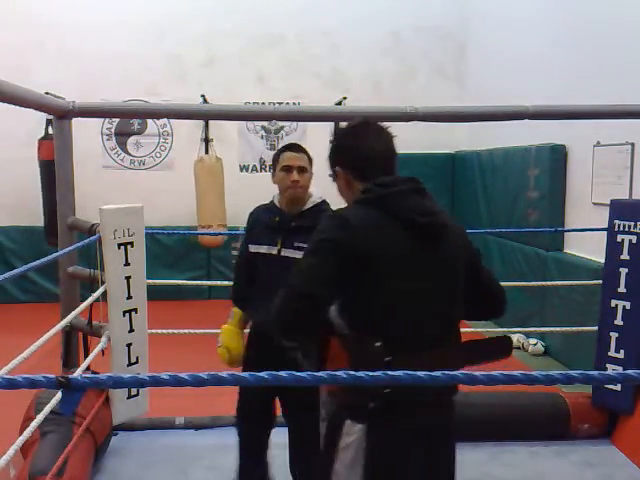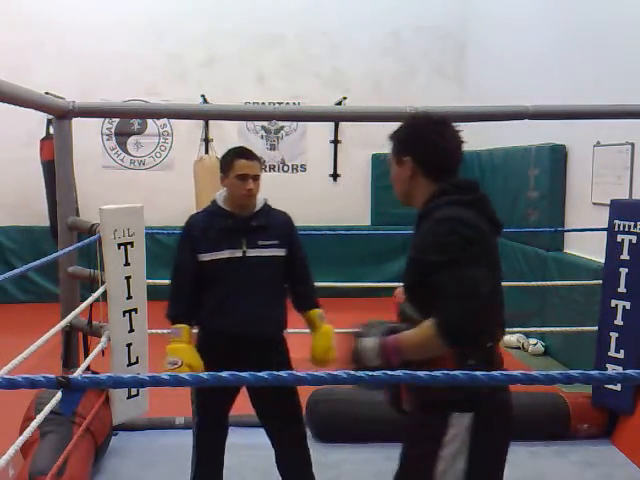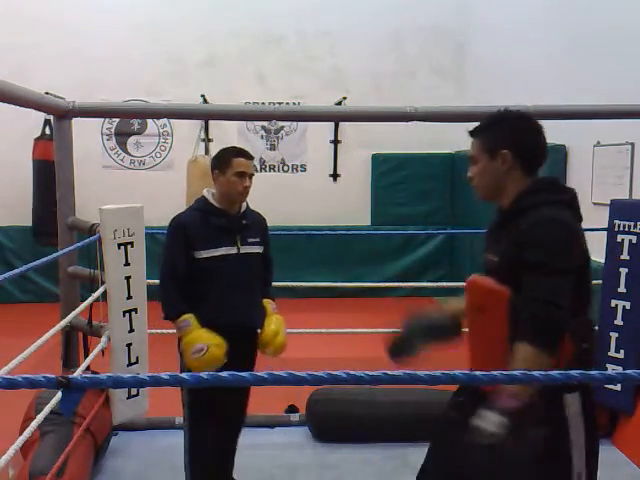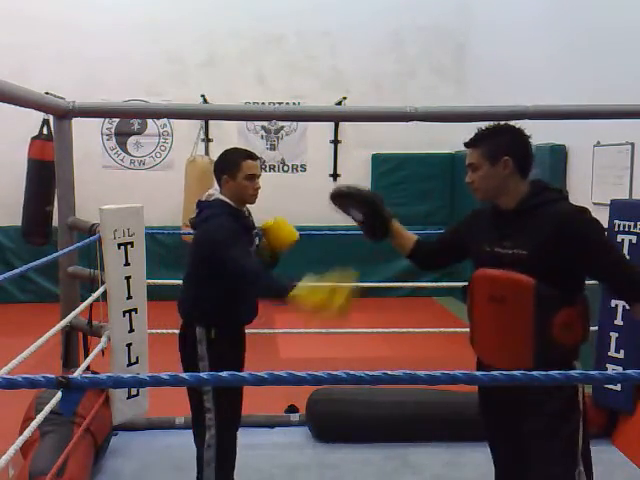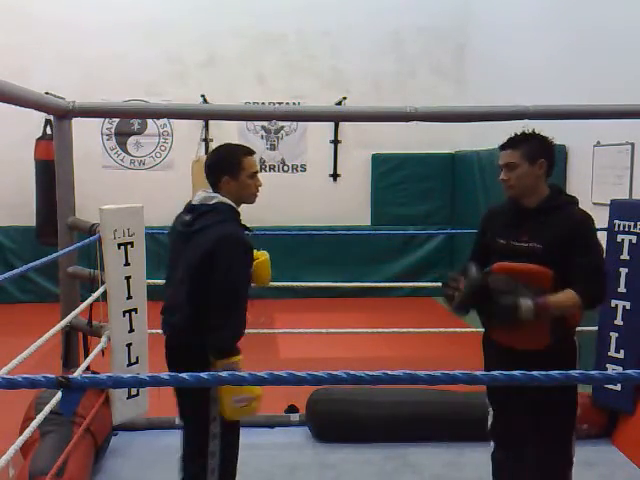
dt=0.5s
person 1, frame 1
left shoulder: (348, 227)
right shoulder: (449, 230)
left elbow: (292, 318)
right elbow: (492, 303)
left hip: (377, 416)
right hip: (436, 408)
person 1, frame 2
left shoulder: (447, 228)
right shoulder: (455, 219)
left elbow: (464, 321)
left wrist: (384, 348)
left hip: (458, 414)
right hip: (443, 405)
person 1, frame 3
left shoulder: (552, 227)
right shoulder: (509, 220)
left elbow: (545, 328)
left wrist: (503, 412)
right wrist: (442, 318)
left hip: (548, 399)
right hip: (495, 389)
person 1, frame 4
left shoulder: (566, 221)
right shoulder: (480, 221)
right elbow: (429, 256)
right wrist: (383, 222)
left hip: (550, 376)
right hip: (495, 369)
person 1, frame 5
left shoulder: (573, 222)
right shoulder: (496, 217)
left elbow: (590, 291)
right elbow: (477, 266)
left wrist: (532, 306)
right wrist: (465, 283)
left hip: (552, 353)
right hip: (501, 349)
left knee: (554, 444)
right knee: (508, 440)
person 2, frame 1
right shoulder: (259, 218)
right elbow: (244, 278)
right wrist: (234, 326)
right hip: (262, 340)
left knee: (306, 429)
right knee: (250, 419)
person 2, frame 2
left shoulder: (280, 223)
right shoulder: (199, 226)
left elbow: (301, 280)
right elbow: (182, 288)
left wrist: (320, 327)
right wrist: (180, 341)
left hip: (268, 344)
right hip: (215, 344)
left knee: (287, 426)
right knee: (208, 427)
person 2, frame 3
left shoulder: (257, 223)
right shoulder: (187, 223)
right elbow: (170, 285)
left wrist: (271, 315)
right wrist: (190, 331)
left hip: (245, 336)
right hip: (205, 340)
left knee: (233, 416)
right knee: (202, 421)
person 2, frame 4
left shoulder: (235, 217)
right shoulder: (218, 226)
left elbow: (253, 265)
right elbow: (253, 276)
left wrist: (269, 244)
right wrist: (306, 293)
left hip: (225, 330)
right hip: (206, 335)
left knee: (227, 415)
right knee: (214, 422)
person 2, frame 5
left shoulder: (190, 219)
right shoulder: (228, 235)
right elbow: (224, 310)
left wrist: (242, 270)
right wrist: (230, 368)
left hip: (182, 341)
right hip: (204, 352)
left knee: (198, 434)
right knee: (216, 441)
